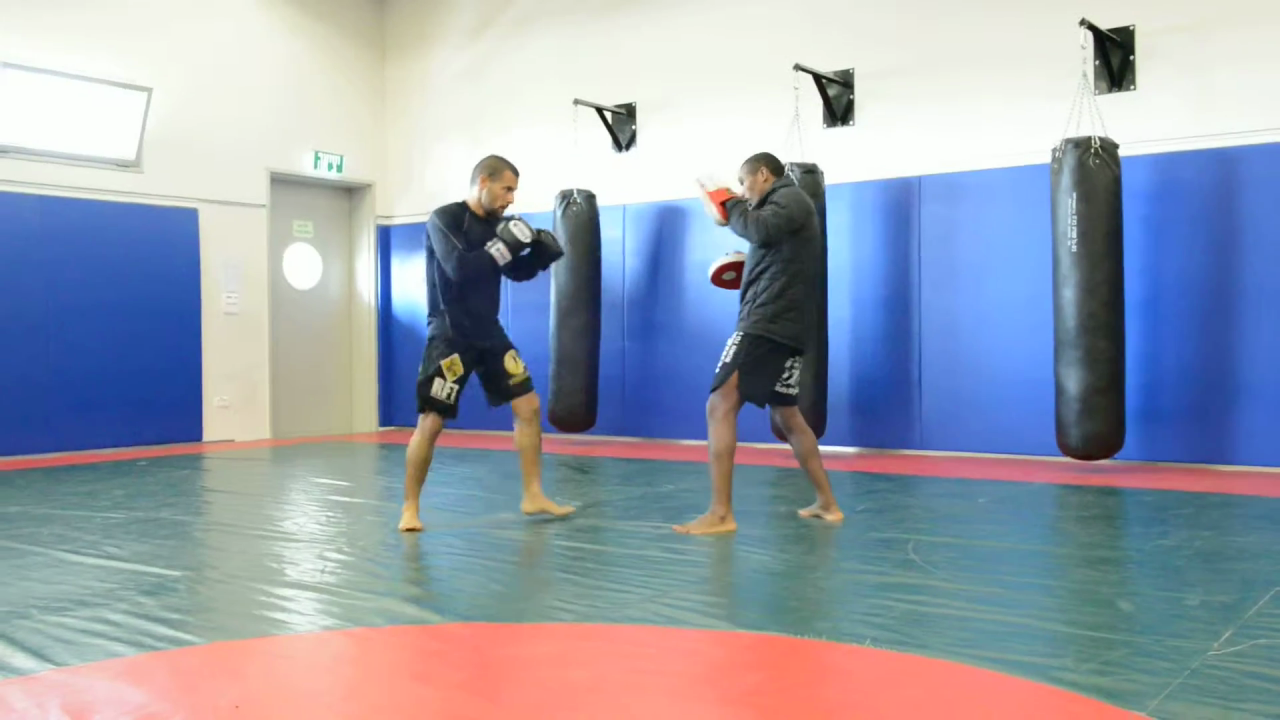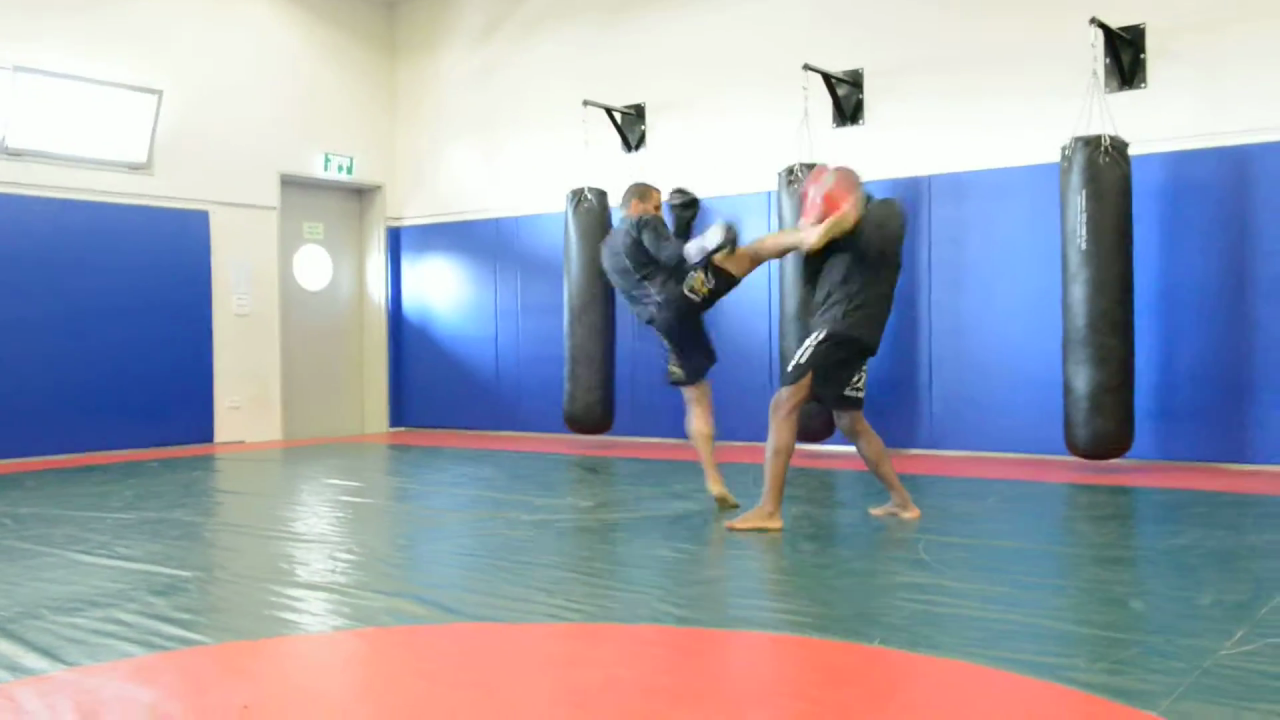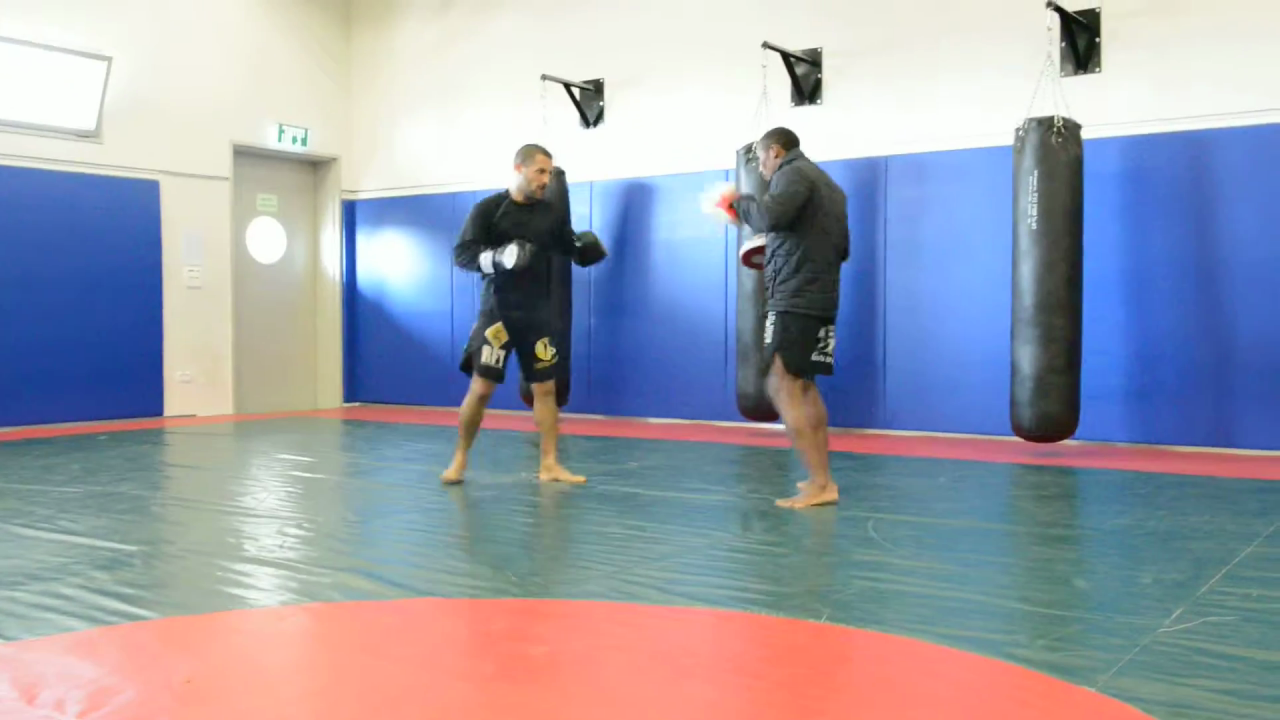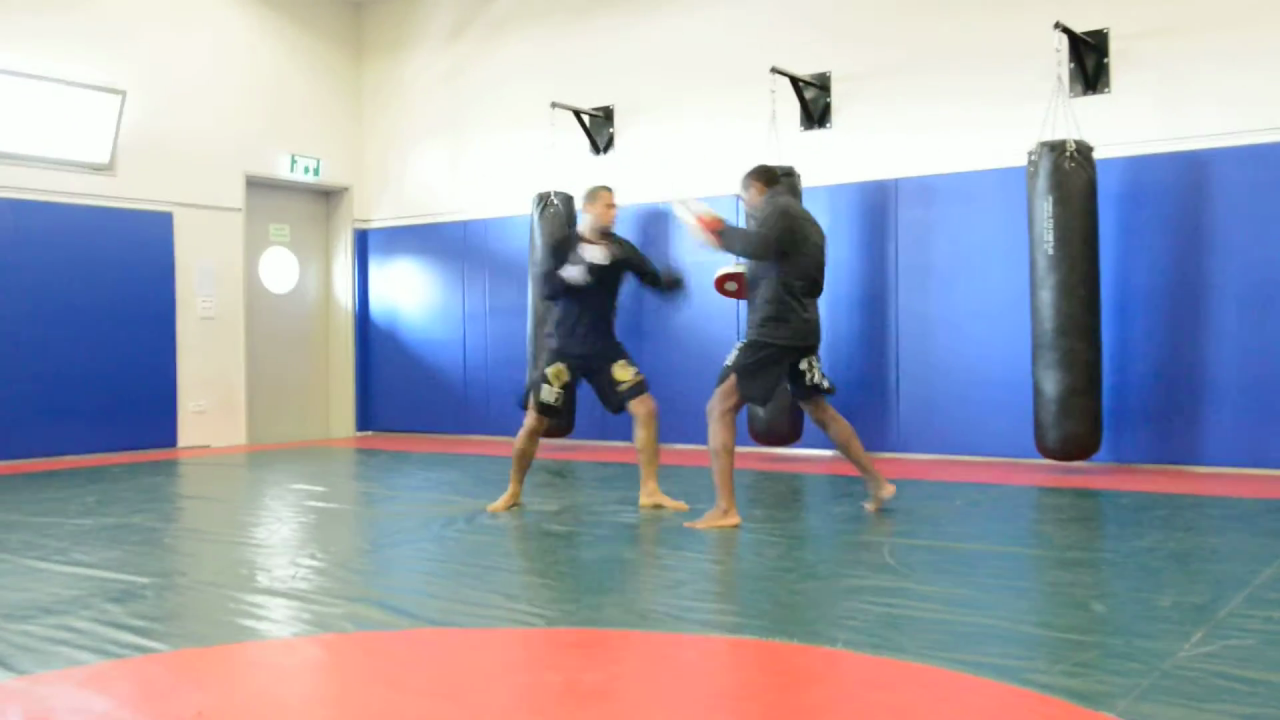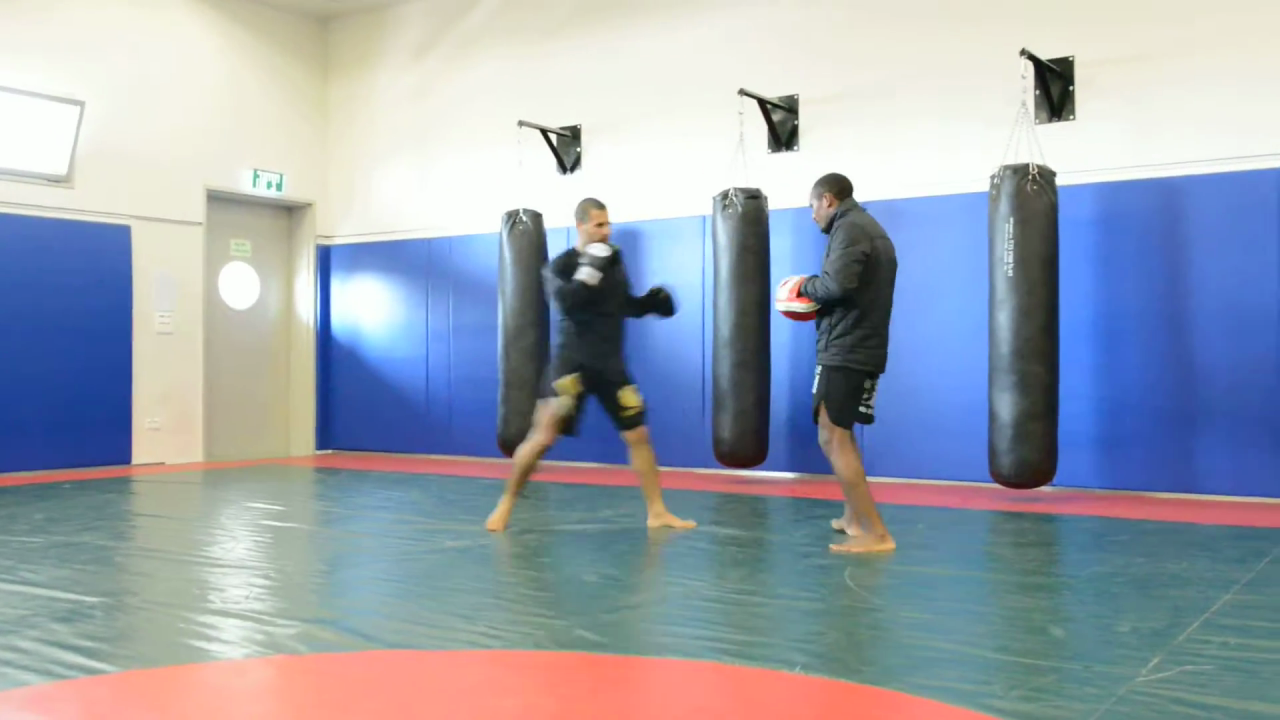
dt=1s
person 1, frame 1
left shoulder: (791, 198)
right shoulder: (788, 205)
left elbow: (759, 230)
left wrist: (729, 206)
right wrist: (745, 274)
left hip: (765, 325)
right hip: (788, 328)
left knee: (720, 406)
right knee: (787, 415)
left ankle: (720, 513)
right ankle: (826, 502)
person 1, frame 2
left shoulder: (885, 211)
right shoulder: (844, 232)
left elbow: (883, 244)
right elbow: (818, 285)
left wrist: (850, 218)
right wrist: (810, 247)
left hip: (844, 328)
right hip: (842, 327)
left knee: (784, 404)
right knee: (850, 420)
left ankle: (769, 508)
right ankle: (901, 500)
person 1, frame 3
left shoulder: (794, 174)
right shoulder: (828, 185)
left elbow: (770, 217)
right elbow: (841, 250)
left wrist: (741, 201)
left hip: (796, 300)
right hip: (820, 300)
left knee: (781, 387)
right knee: (802, 385)
left ankle: (819, 482)
right ankle: (822, 476)
person 1, frame 4
left shoulder: (778, 211)
right shoulder: (807, 223)
left elbow: (746, 244)
left wrist: (716, 229)
left hip: (771, 332)
right hip: (803, 331)
left knee: (720, 409)
right knee: (821, 410)
left ankle: (724, 509)
right ankle: (878, 486)
person 1, frame 5
left shoulder: (848, 229)
right shoulder: (872, 229)
left elbow: (839, 284)
left wrist: (807, 287)
right wrist: (816, 295)
left hip: (844, 351)
right hip: (867, 348)
left knee: (833, 439)
right knee: (840, 434)
left ankle: (875, 533)
right ankle: (853, 517)
person 2, frame 1
left shoulder: (495, 222)
right shoulder: (443, 219)
left elbow: (516, 270)
right elbow: (461, 268)
left wrist: (541, 251)
right wrist: (507, 244)
left hip: (490, 334)
right hip: (449, 337)
left knee: (529, 407)
right knee: (430, 424)
left ankle: (533, 496)
right ankle: (410, 507)
person 2, frame 2
left shoulder: (610, 250)
right shoulder: (641, 225)
right elbow: (679, 256)
left wrist: (682, 217)
right wrist: (710, 242)
left hip: (665, 317)
right hip: (679, 293)
left knee: (697, 404)
right knee: (748, 253)
left ankle: (715, 482)
right ankle: (810, 236)
person 2, frame 3
left shoulder: (549, 211)
right shoulder: (488, 209)
left elbow: (567, 246)
right elbow: (462, 254)
right wrist: (498, 259)
left hip: (537, 314)
right hip: (498, 312)
left knee: (545, 387)
right knee: (481, 389)
left ankle: (550, 465)
right ankle: (458, 461)
person 2, frame 4
left shoulder: (621, 247)
right shoulder: (561, 247)
left elbow: (653, 279)
right elbow: (548, 290)
left wrist: (671, 281)
right wrist: (579, 266)
left hip: (605, 347)
right hip: (565, 348)
left knee: (646, 410)
right knee: (535, 425)
left ankle: (650, 491)
right ankle: (513, 490)
person 2, frame 5
left shoulder: (614, 263)
right shoulder: (561, 265)
left elbow: (627, 305)
right elbow: (568, 303)
left wrist: (651, 302)
right wrist: (590, 266)
left hip: (610, 364)
right hip: (573, 362)
left knee: (637, 435)
right knee: (542, 438)
left ankle: (658, 513)
right ankle: (506, 505)
